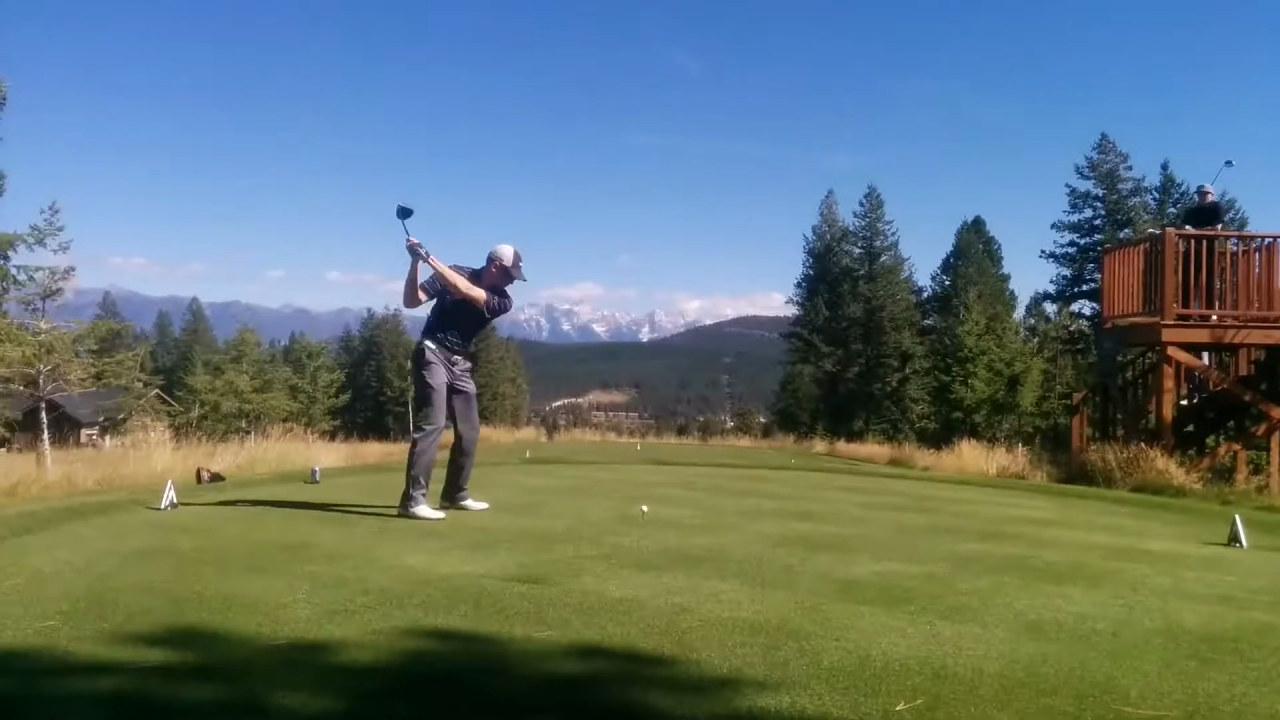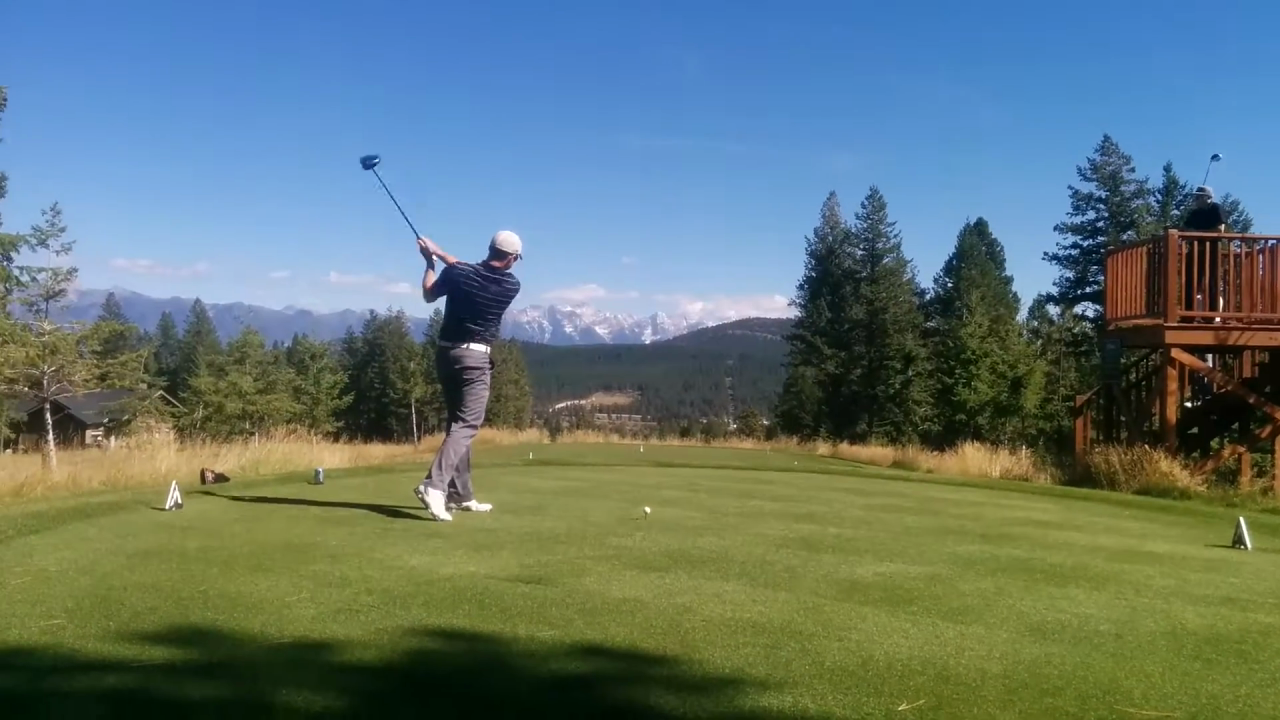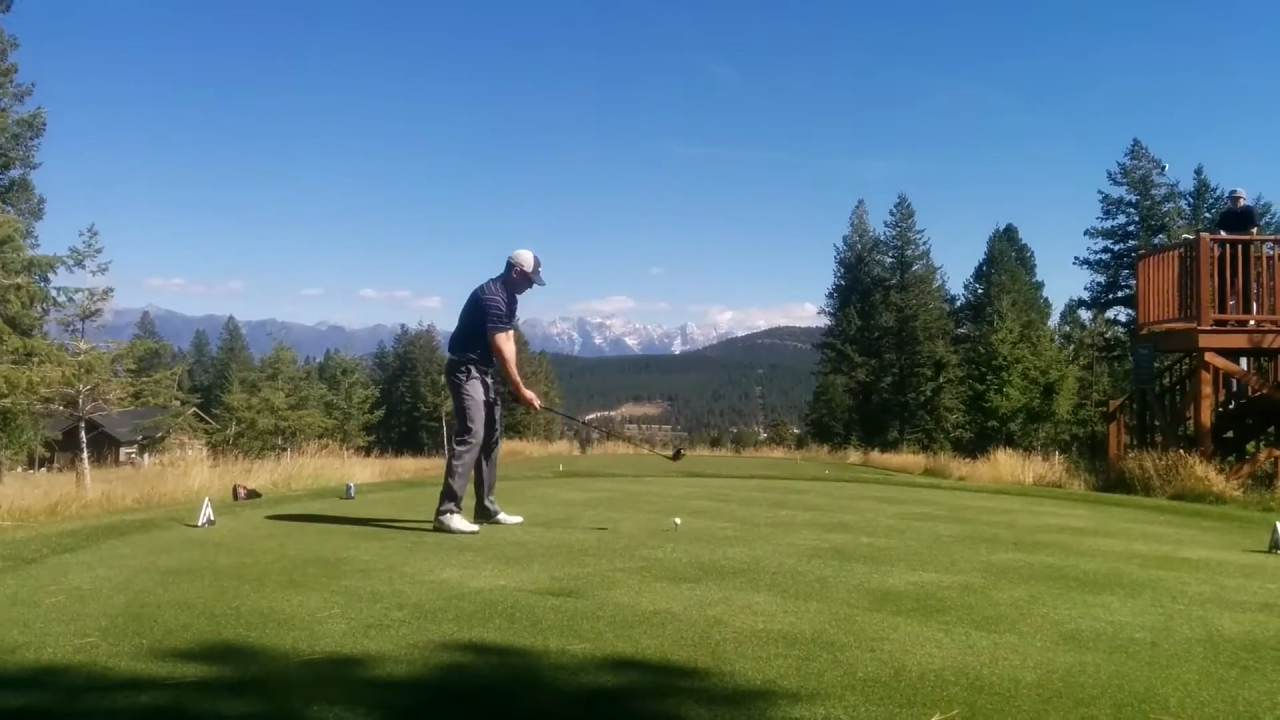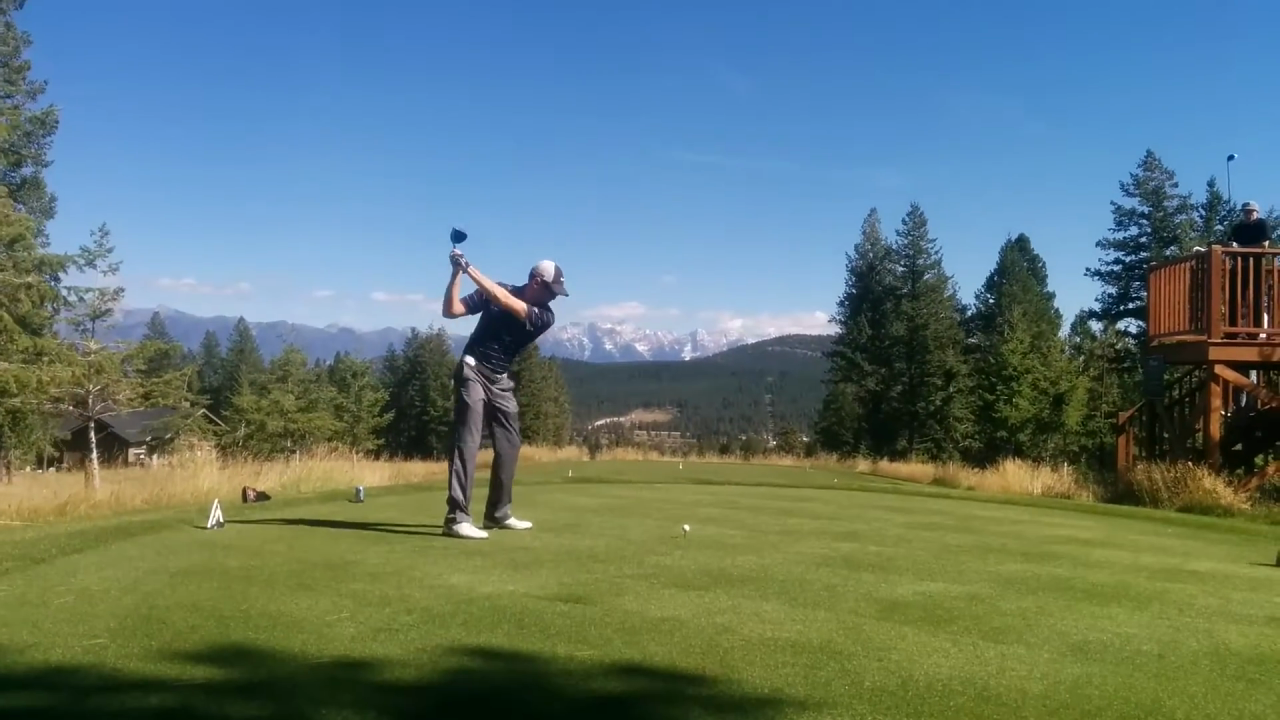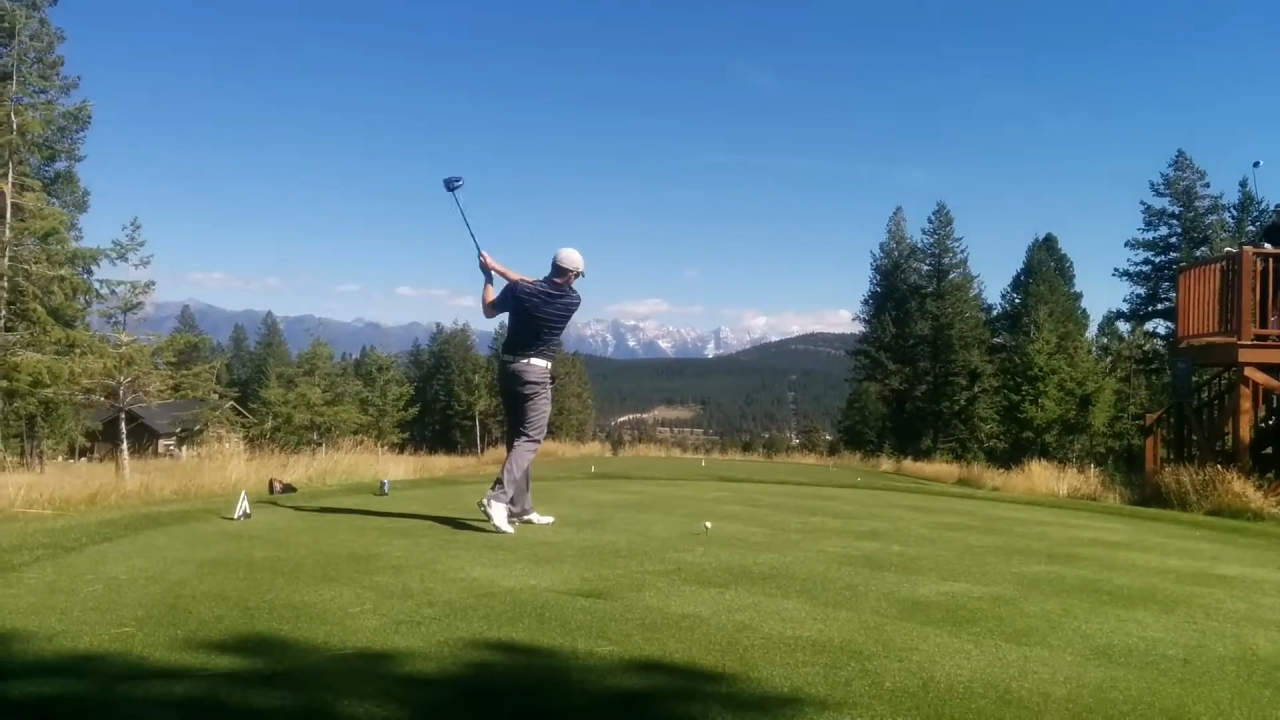
dt=1s
person 1, frame 1
left shoulder: (501, 301)
right shoulder: (454, 273)
left elbow: (465, 290)
right elbow: (411, 301)
left wrist: (431, 261)
right wrist: (416, 262)
left hip: (460, 363)
right hip: (432, 355)
left knee: (469, 430)
right knee: (431, 425)
left ankle: (455, 494)
right ankle: (413, 499)
person 1, frame 2
left shoulder: (456, 273)
right shoulder: (512, 285)
left elbow: (429, 295)
left wrist: (429, 259)
right wrist: (438, 252)
left hip: (447, 354)
right hip: (475, 357)
left knee: (458, 423)
right knee: (466, 425)
left ankle: (460, 494)
right ankle: (434, 485)
person 1, frame 3
left shoulder: (508, 298)
right shoulder: (491, 297)
left elbow: (509, 344)
right elbow: (500, 351)
left wrist: (516, 386)
right wrist: (521, 389)
left hip: (482, 372)
right hip: (466, 370)
left knee: (490, 439)
right knee: (471, 435)
left ankle: (486, 508)
right ankle: (447, 511)
person 1, frame 4
left shoulder: (544, 316)
right shoulder: (497, 291)
left elbow: (506, 302)
right elbow: (450, 311)
left wrist: (471, 271)
right wrist: (457, 273)
left hip: (501, 380)
right hip: (473, 372)
left knee: (508, 447)
right knee: (467, 444)
left ankle: (498, 513)
right ankle: (457, 518)
person 1, frame 5
left shoulder: (518, 291)
right shoulder: (573, 300)
left elbow: (489, 311)
left wrist: (489, 273)
right wrist: (497, 268)
left hip: (508, 368)
right hip: (536, 372)
left knee: (517, 438)
right knee: (530, 439)
left ankle: (520, 507)
right ankle: (498, 498)
